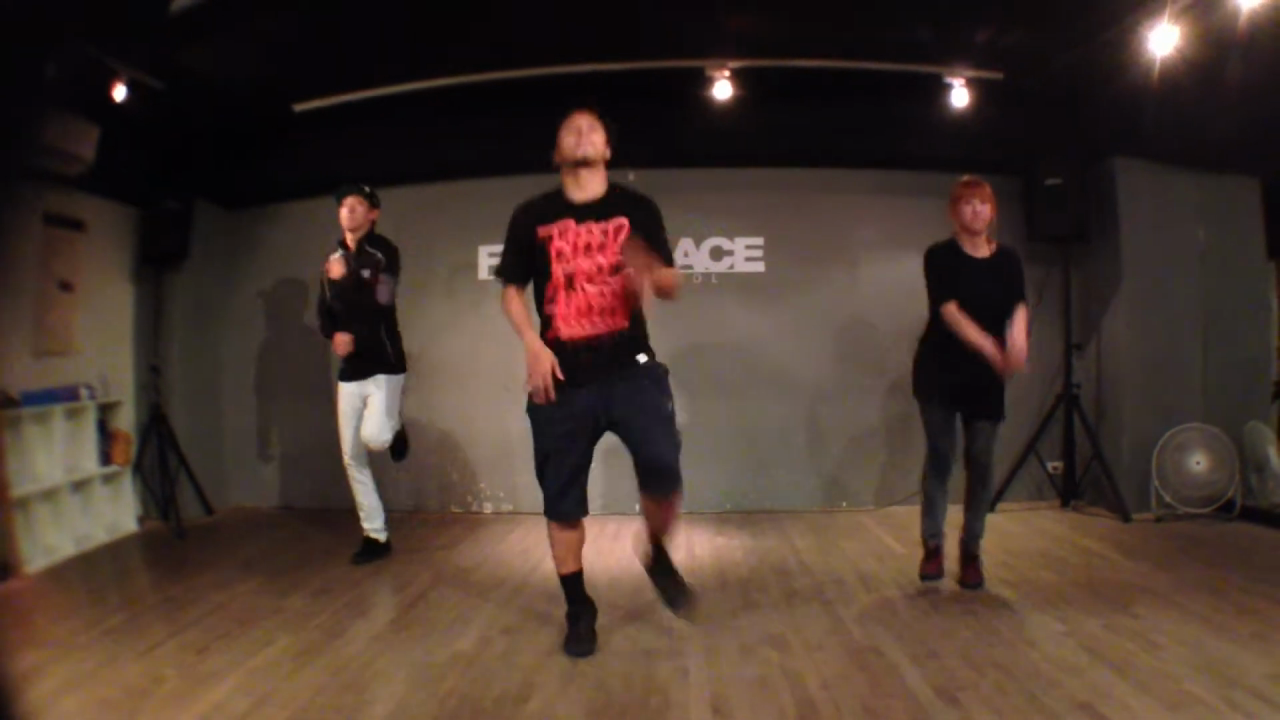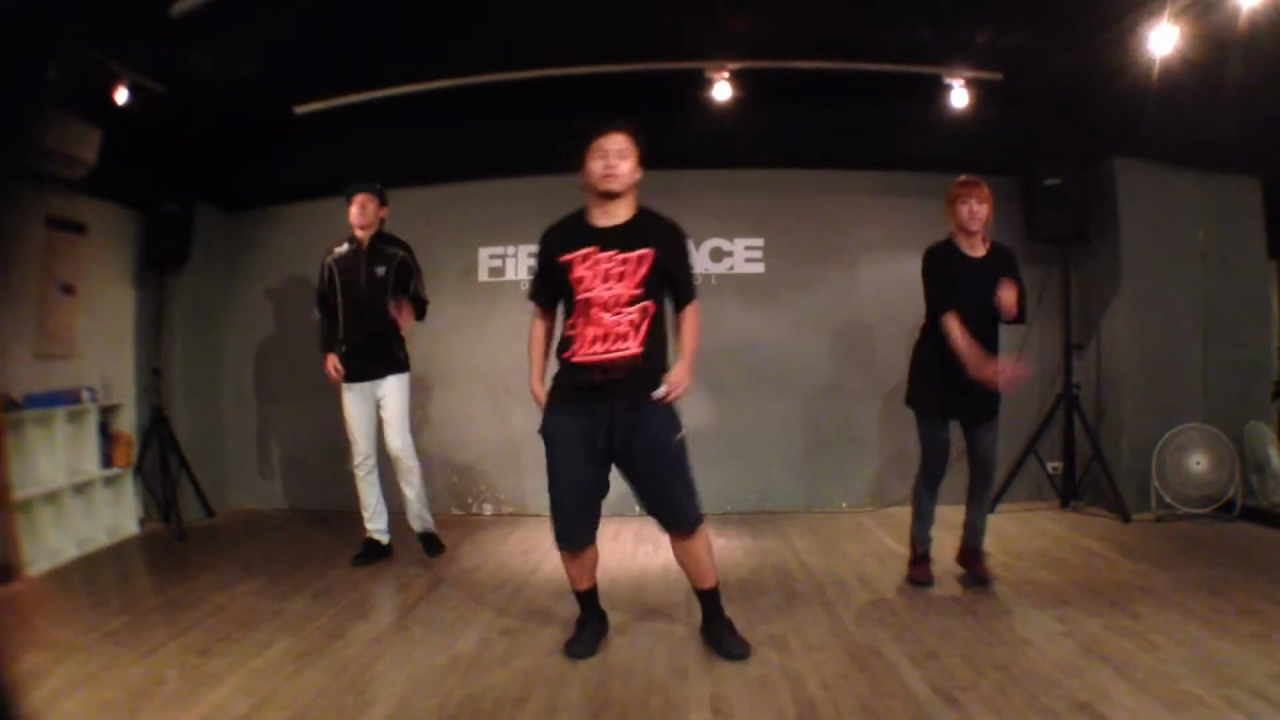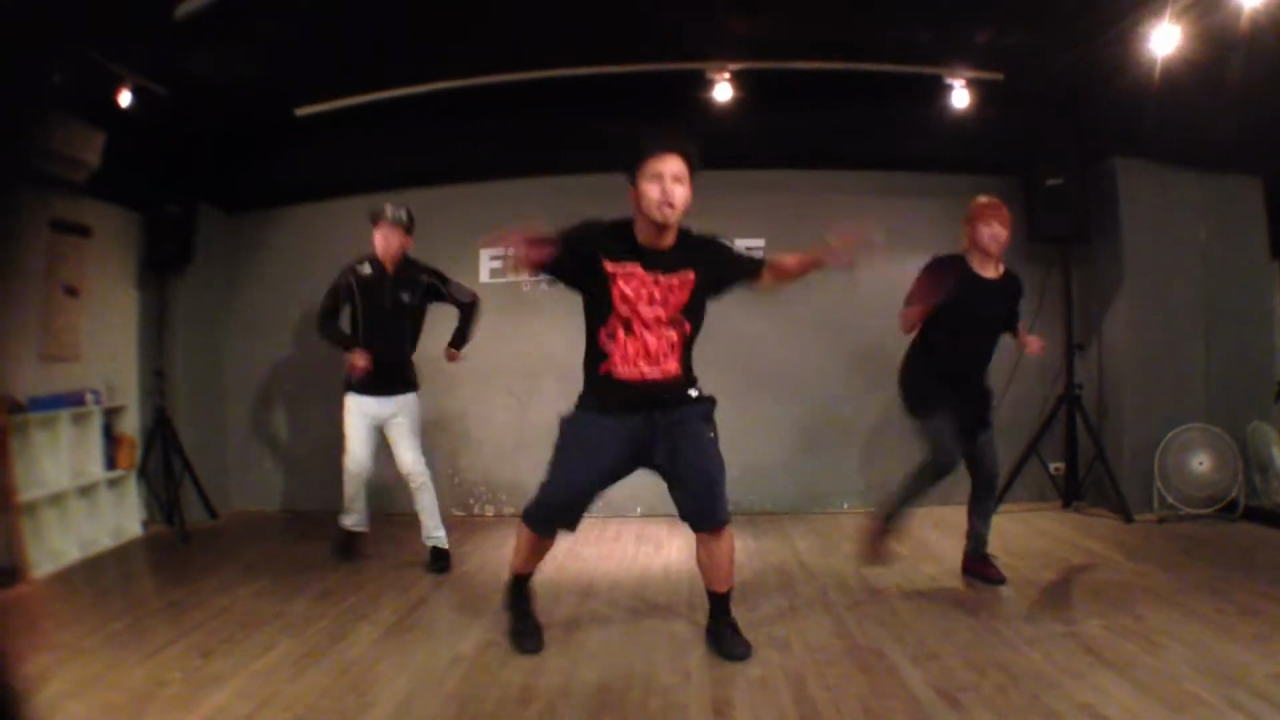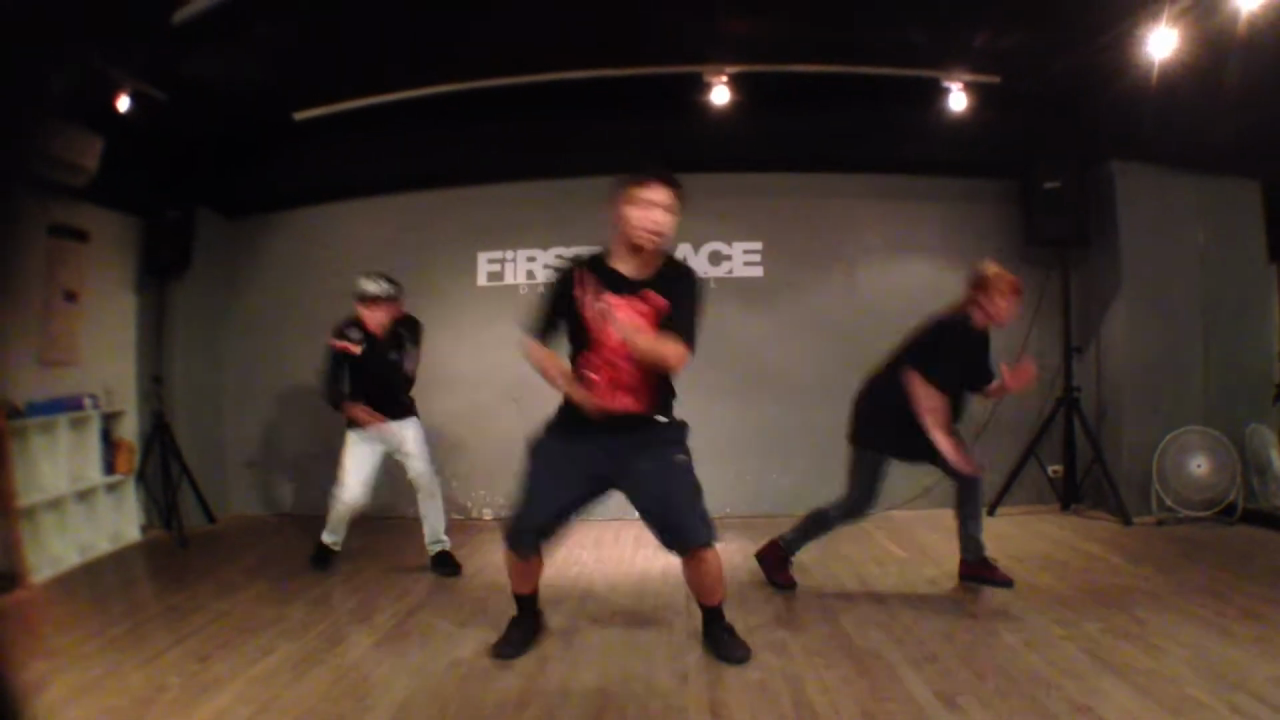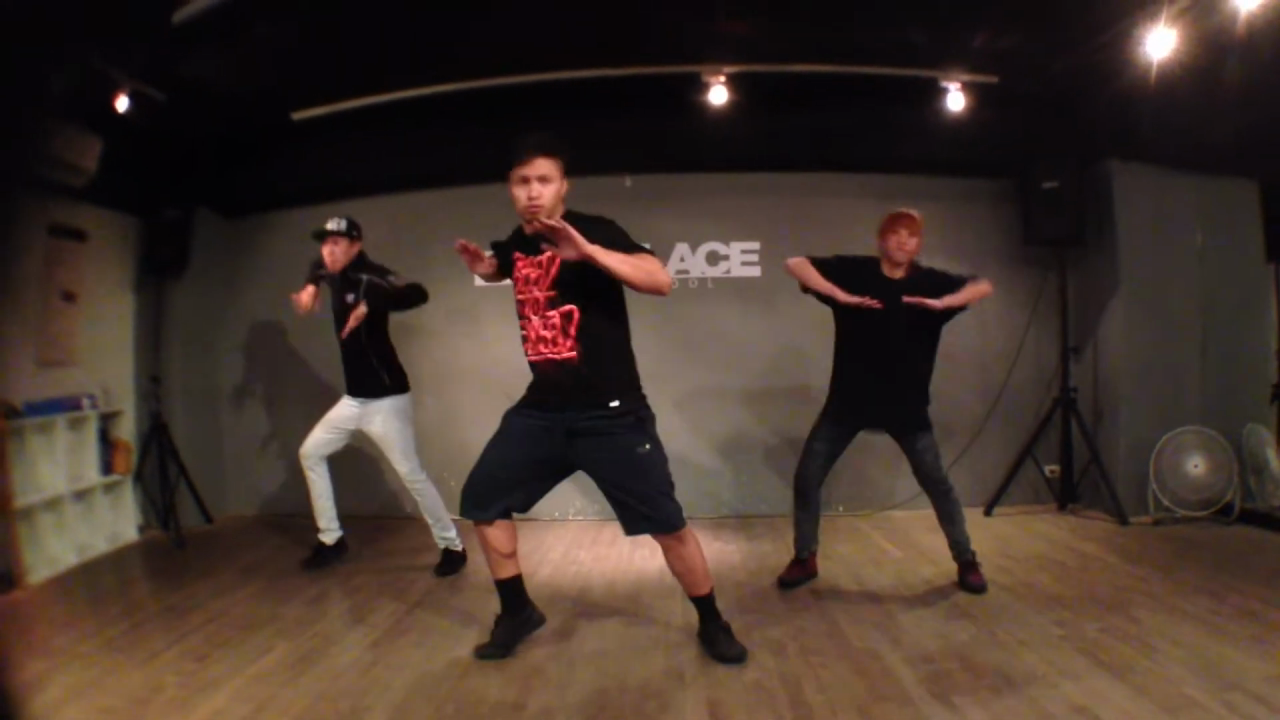
dt=0.3s
person 1, frame 1
left shoulder: (636, 208)
right shoulder: (532, 215)
left elbow: (668, 286)
right elbow: (512, 291)
left wrist: (653, 274)
right wrist: (534, 345)
left hip: (624, 364)
right hip: (560, 375)
left knee: (661, 465)
right knee: (562, 499)
left ankle: (658, 554)
right ankle: (579, 607)
person 1, frame 2
left shoulder: (662, 234)
right shoulder: (560, 239)
left elbow: (687, 305)
right elbow: (543, 312)
left wrist: (684, 363)
right wrist: (535, 376)
left hip: (644, 401)
right hip: (574, 405)
left knee: (682, 516)
right knee: (572, 527)
left ankle: (714, 618)
right ankle: (590, 617)
person 1, frame 3
left shoulder: (706, 253)
right shoulder: (597, 241)
left elbow: (770, 273)
right elbow: (532, 257)
left wrist: (820, 256)
right wrist: (523, 251)
left hip: (679, 406)
right hip: (608, 409)
left knee: (710, 516)
right knee: (553, 509)
left ankle: (720, 620)
right ankle: (519, 597)
person 1, frame 4
left shoulder: (679, 281)
right shoulder: (579, 276)
left elbow: (676, 358)
right elbow: (534, 343)
left wrist: (622, 328)
right wrist: (563, 380)
left hip: (652, 431)
right hip: (580, 435)
left knee: (694, 540)
right knee: (525, 530)
left ankle: (715, 625)
right ankle: (526, 616)
person 1, frame 5
left shoulder: (591, 231)
right shoulder: (519, 241)
left elbow: (660, 280)
left wrist: (588, 251)
right wrist: (486, 267)
left hip: (609, 411)
right hip: (542, 410)
left knee: (666, 523)
right knee: (481, 502)
left ankle: (712, 622)
right ankle: (517, 612)
person 2, frame 1
left shoulder: (1007, 260)
right shoulder: (939, 256)
left elbow: (1019, 308)
right elbow: (949, 312)
left wrist: (1017, 340)
right wrist: (989, 349)
left hip: (985, 378)
right hip: (939, 373)
left knee: (980, 463)
right knee: (940, 456)
left ankle: (970, 553)
right ankle: (933, 549)
person 2, frame 2
left shoulder: (1003, 258)
right shoulder: (937, 258)
left elbow: (1011, 315)
right elbow: (948, 319)
left wrist: (1008, 302)
right wrist: (981, 364)
left hip: (982, 378)
right hip: (936, 374)
left knee: (985, 464)
right knee: (934, 464)
left ankle: (971, 548)
right ankle: (919, 552)
person 2, frame 3
left shoulder: (1010, 283)
right shoulder: (945, 270)
right elbow: (908, 325)
left wrist: (1027, 339)
right wrist: (920, 306)
left hip: (970, 386)
right hip: (929, 381)
left knee: (987, 472)
right knee: (946, 455)
left ankle: (976, 554)
right ankle: (888, 519)
person 2, frame 4
left shoulder: (973, 336)
right shoulder: (952, 332)
left elbow: (983, 388)
right elbow: (917, 378)
left wrist: (1008, 383)
right wrist: (937, 432)
left hip: (916, 419)
right hip: (880, 415)
left knee: (968, 476)
right knee: (856, 503)
left ankle: (973, 560)
right ankle: (779, 551)
person 2, frame 5
left shoulder: (927, 281)
right shoulder: (853, 270)
left elbow: (982, 286)
right elbow: (794, 264)
left wrist: (940, 303)
right wrist: (839, 295)
left hip: (905, 401)
right hip: (848, 398)
left knee: (936, 480)
right knee: (807, 476)
left ankle: (966, 561)
right ankle: (805, 557)
person 3, frame 1
left shoulder: (383, 252)
right shoulder: (333, 259)
left elbow: (380, 309)
right elbow: (326, 311)
left wrist: (346, 279)
right wrist: (336, 334)
left hip: (385, 365)
right hip: (350, 371)
left knee: (373, 435)
right knee: (351, 454)
left ankle: (393, 430)
right ankle: (376, 535)
person 3, frame 2
left shoulder: (398, 253)
right shoulder: (335, 259)
left elbow: (421, 302)
right elbow: (326, 309)
left wrist: (410, 312)
right wrist: (329, 351)
left hip: (392, 368)
right hip: (353, 373)
left knee: (399, 446)
right knee: (362, 459)
left ankle: (423, 527)
right ankle: (377, 538)
person 3, frame 3
left shoulder: (422, 277)
right shoulder: (355, 275)
left elbow: (468, 300)
right elbow: (325, 320)
left wrist: (457, 342)
right wrist: (350, 349)
left hip: (400, 392)
right hip: (362, 391)
left knee: (412, 466)
right knee: (357, 465)
left ankle: (437, 544)
right ankle: (353, 525)
person 3, frame 4
left shoulder: (408, 328)
right shoulder: (346, 334)
left elbow: (403, 384)
right elbow: (332, 390)
left wrist: (363, 354)
right wrist: (351, 408)
left hip: (402, 420)
right hip: (364, 425)
left knee: (424, 475)
right knee: (351, 497)
left ankle: (438, 547)
right ankle: (329, 541)
person 3, frame 5
left shoulder: (370, 276)
right shoulder: (338, 276)
left elbow: (417, 294)
right elbow: (318, 266)
left wrist: (367, 308)
right wrist: (311, 285)
left hip: (386, 397)
right hip: (354, 398)
left knee: (410, 472)
right knee: (310, 453)
left ankle: (452, 546)
right ankle: (331, 540)
